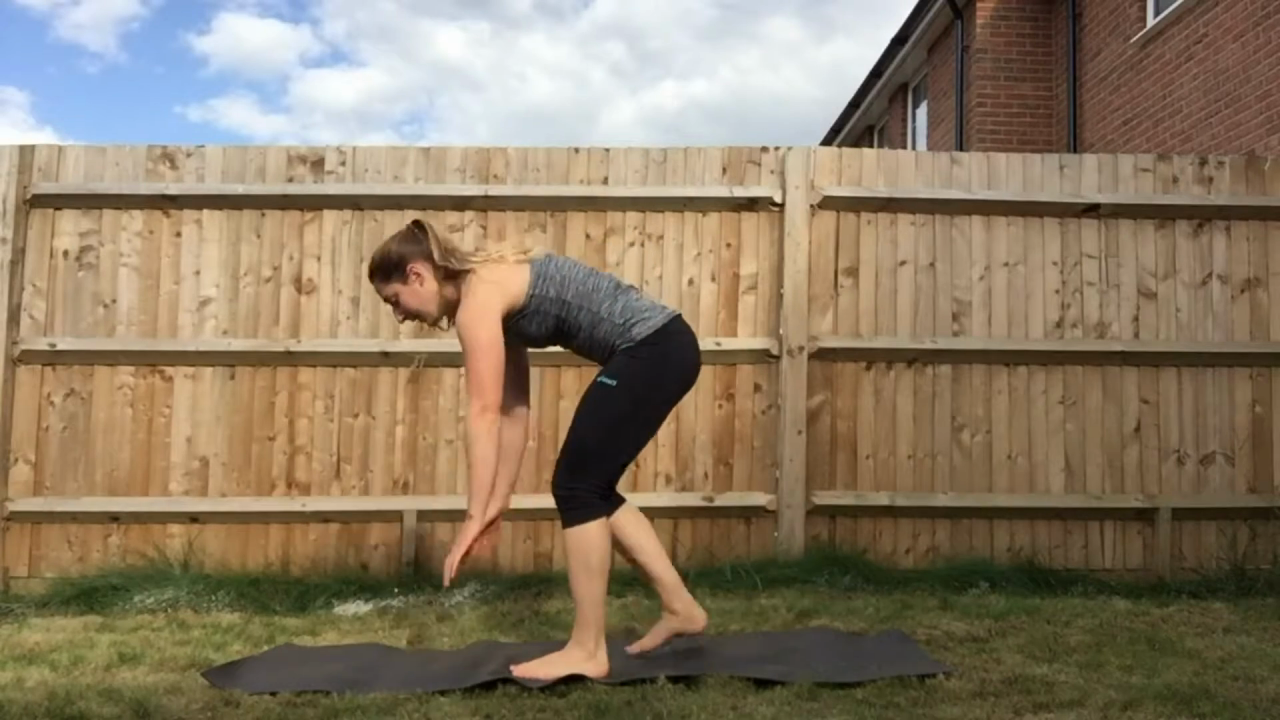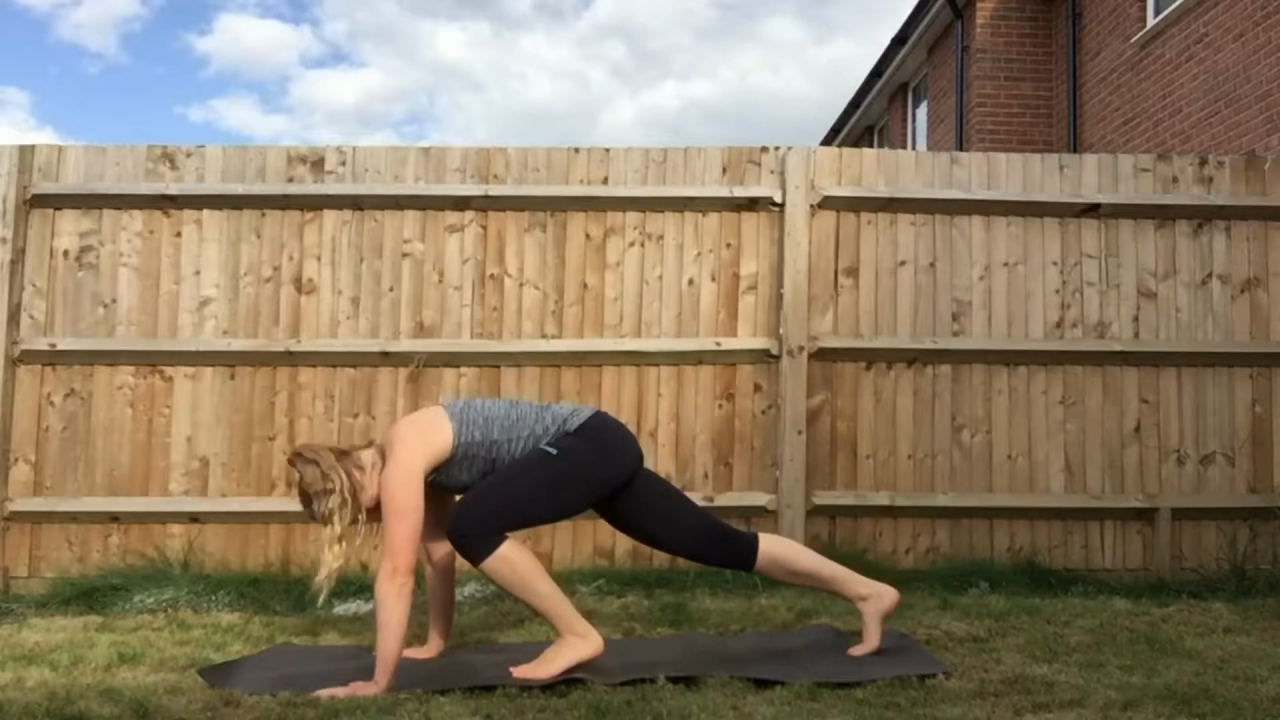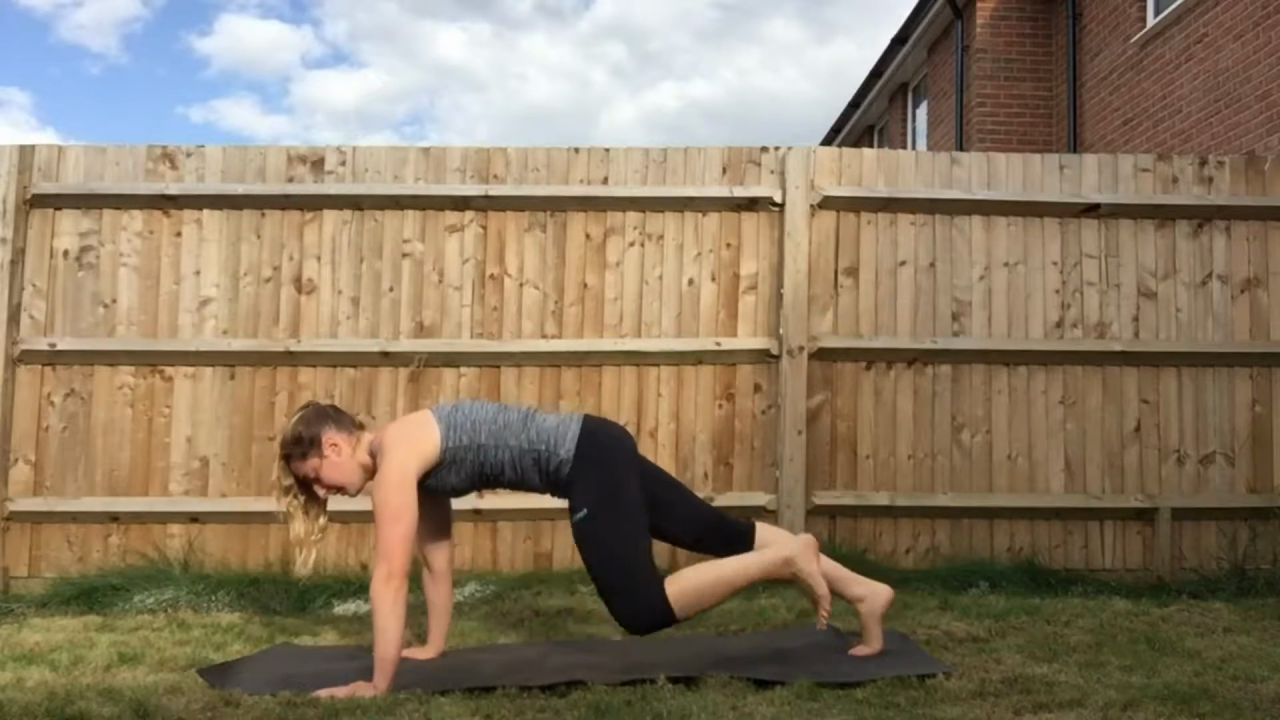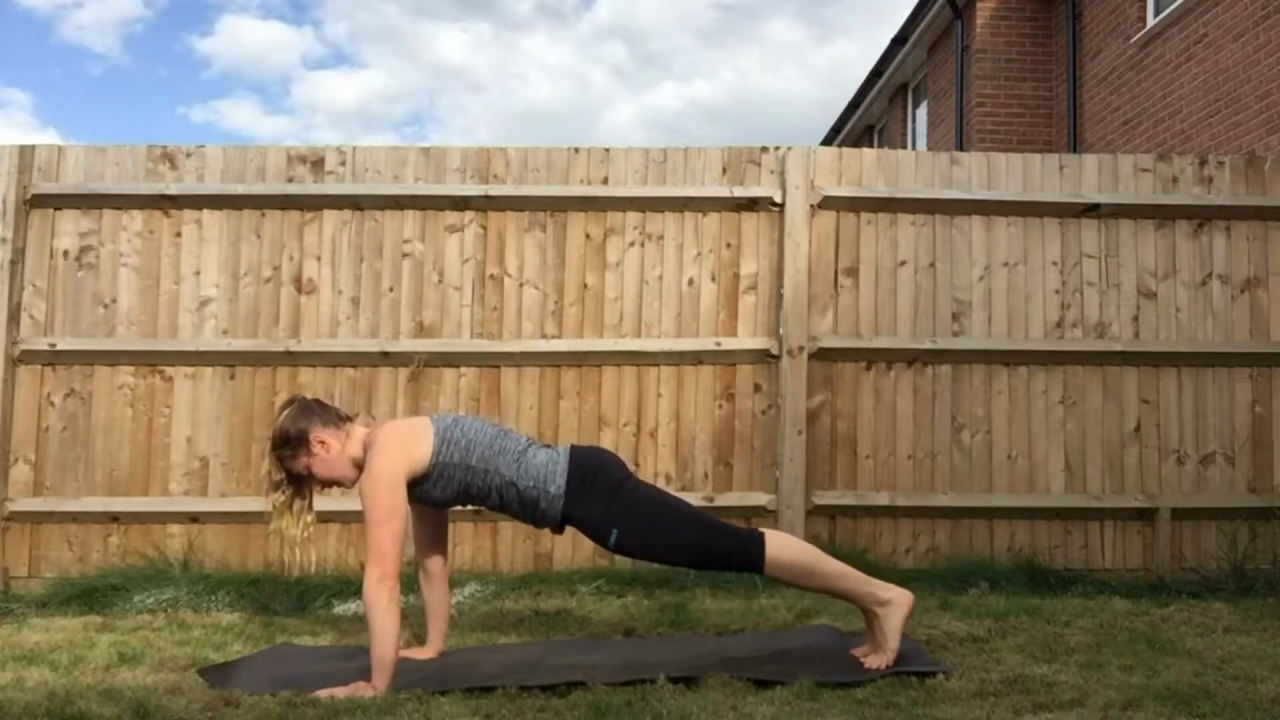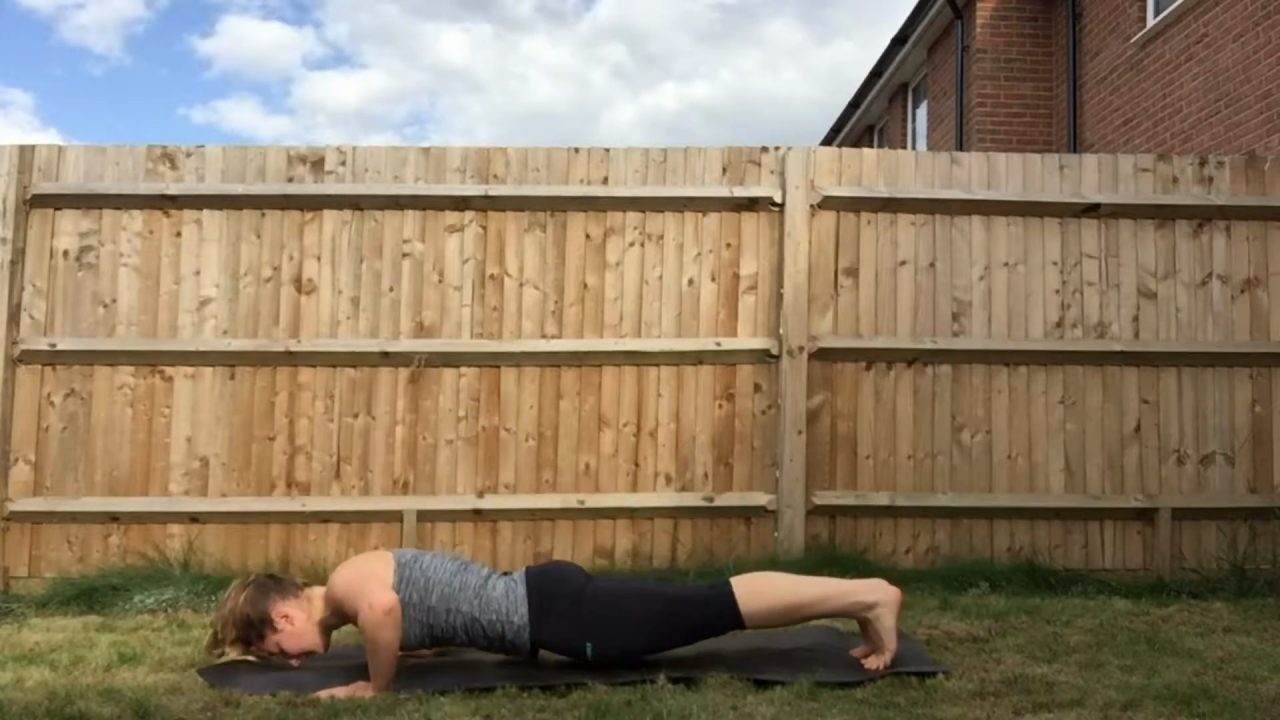
dt=1s
person 1, frame 1
left shoulder: (479, 294)
right shoulder: (484, 293)
left elbow: (486, 416)
right elbow: (511, 408)
left wrist: (478, 515)
right wrist: (497, 500)
left hip: (650, 348)
right hip: (661, 345)
left knee: (576, 485)
right knee: (592, 489)
left ankle: (587, 652)
right ankle: (679, 605)
person 1, frame 2
left shoulder: (401, 457)
right shoulder: (421, 465)
left elbow: (396, 573)
right elbow: (440, 553)
left wrist: (378, 680)
right wrist: (433, 642)
left hip: (591, 443)
right hip: (600, 449)
left knee: (476, 522)
right knee: (716, 542)
left ankle: (576, 635)
right ankle: (866, 593)
person 1, frame 3
left shoulder: (394, 456)
right shoulder: (415, 462)
left elbow: (390, 576)
right elbow: (436, 557)
left wrist: (378, 682)
right wrist: (433, 646)
left hip: (586, 453)
right hip: (590, 451)
left knee: (641, 609)
right knee: (718, 533)
left ankle: (790, 560)
right ankle: (861, 590)
person 1, frame 4
left shoulder: (382, 457)
right shoulder: (406, 457)
left elbow: (382, 576)
right elbow: (432, 555)
left wrist: (377, 682)
right wrist: (432, 646)
left hip: (585, 491)
right hip: (578, 480)
left knee: (732, 548)
right knee: (726, 550)
left ankle: (882, 598)
right ankle: (873, 598)
person 1, frame 5
left shoulder: (342, 584)
right shoulder: (365, 573)
left elbow: (383, 609)
left wrist: (376, 684)
right wrist: (430, 643)
left hip: (551, 615)
right hip: (546, 594)
left knee: (708, 608)
right knee: (703, 606)
left ankle: (868, 597)
right ankle: (864, 597)
